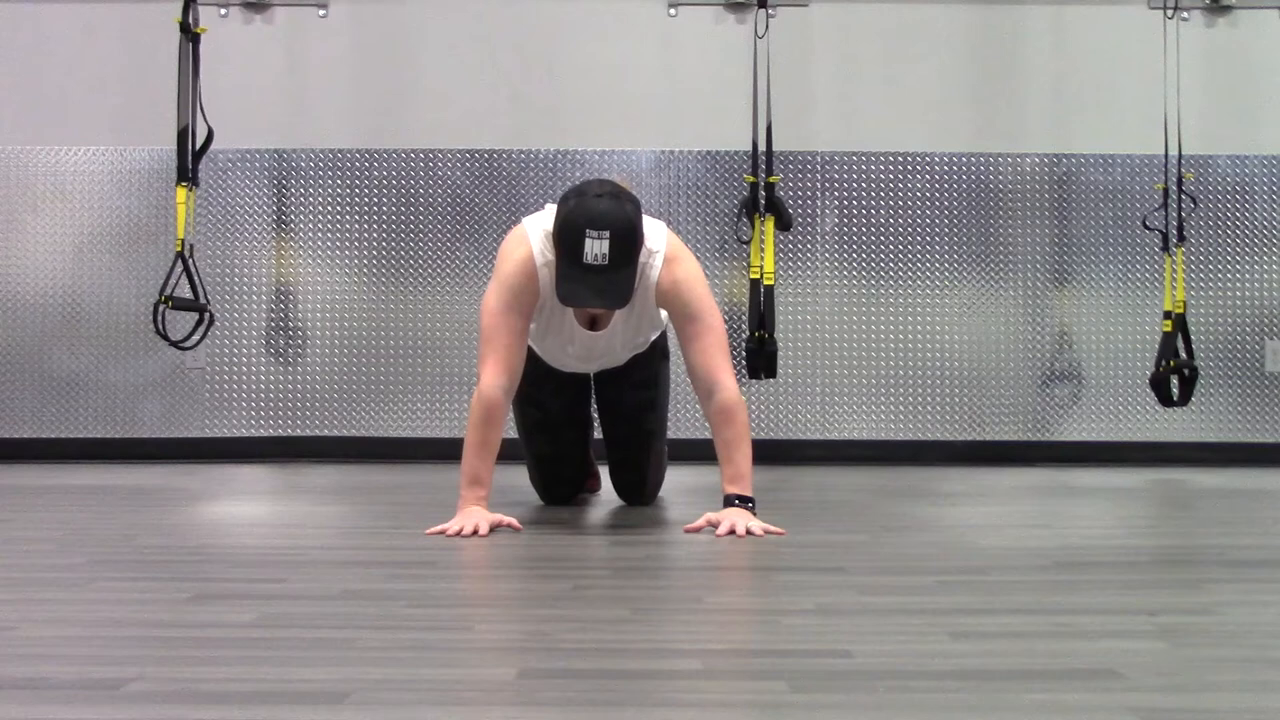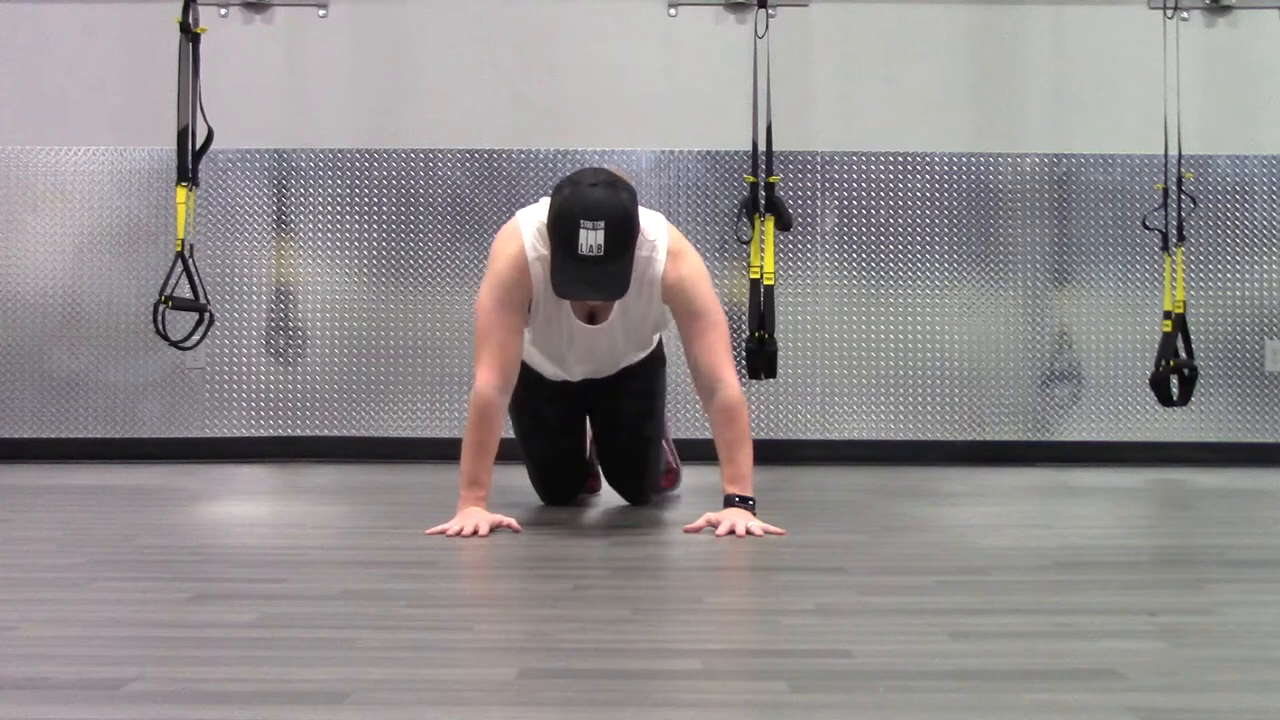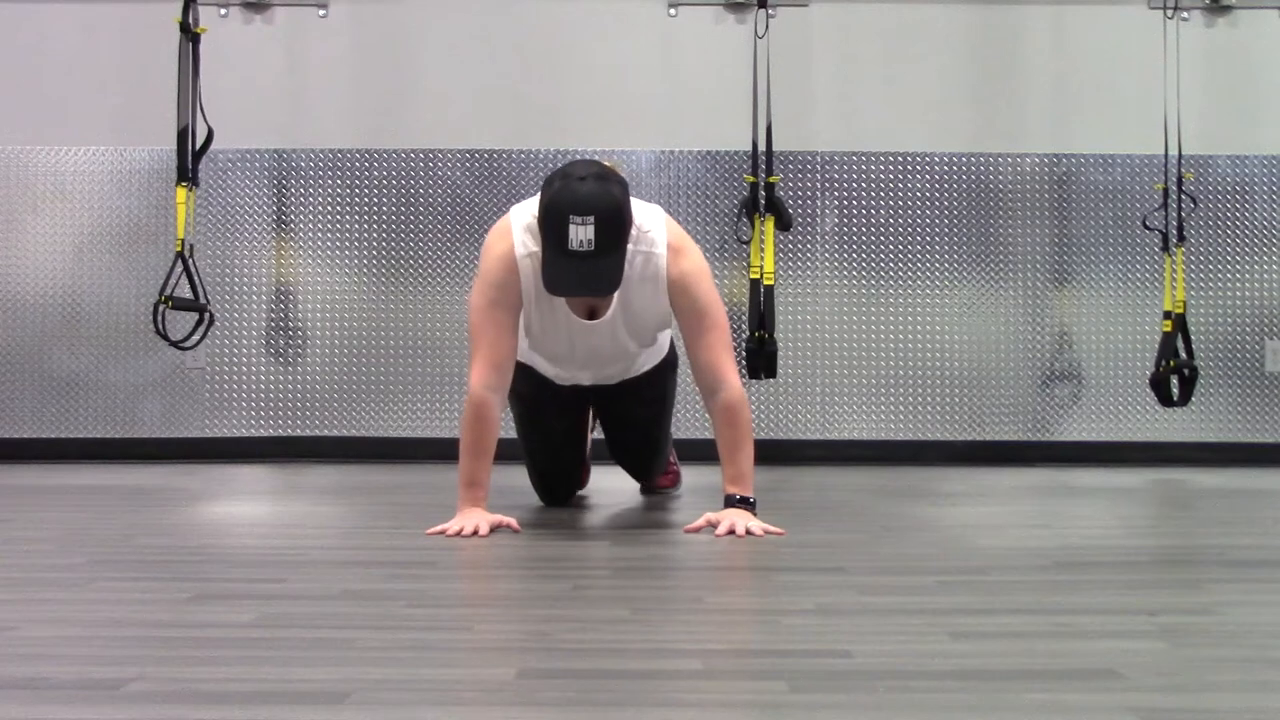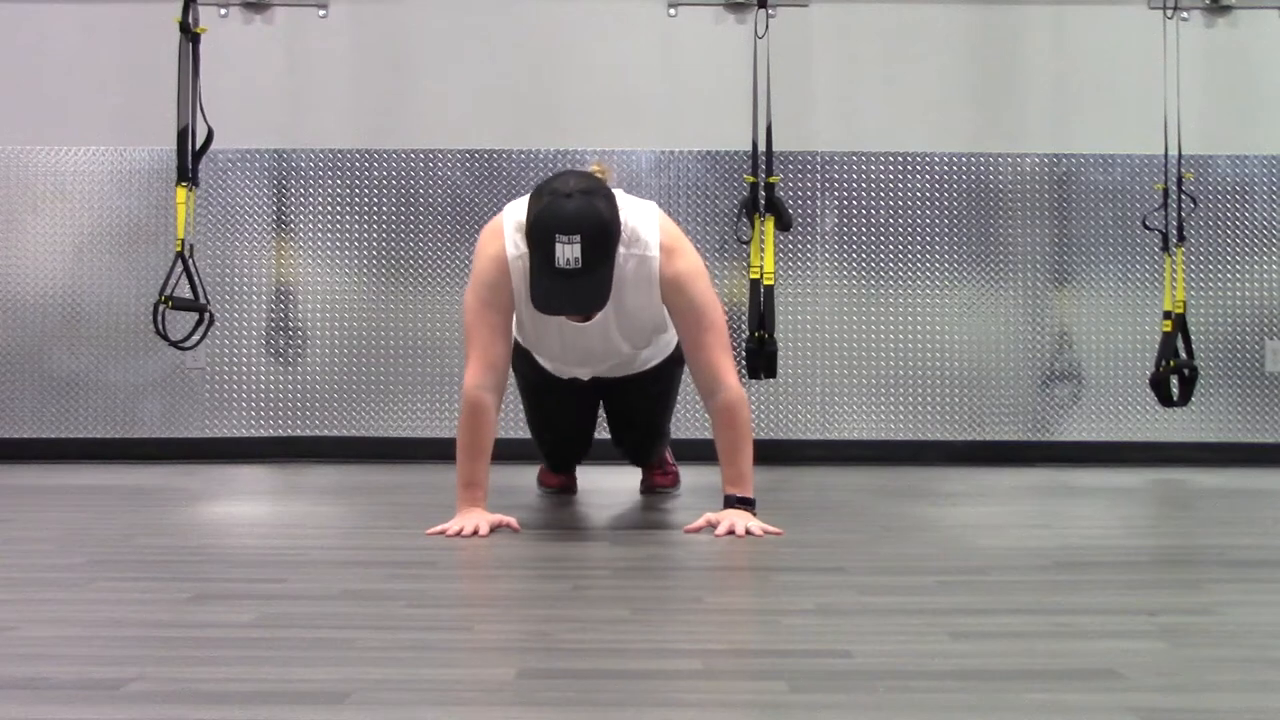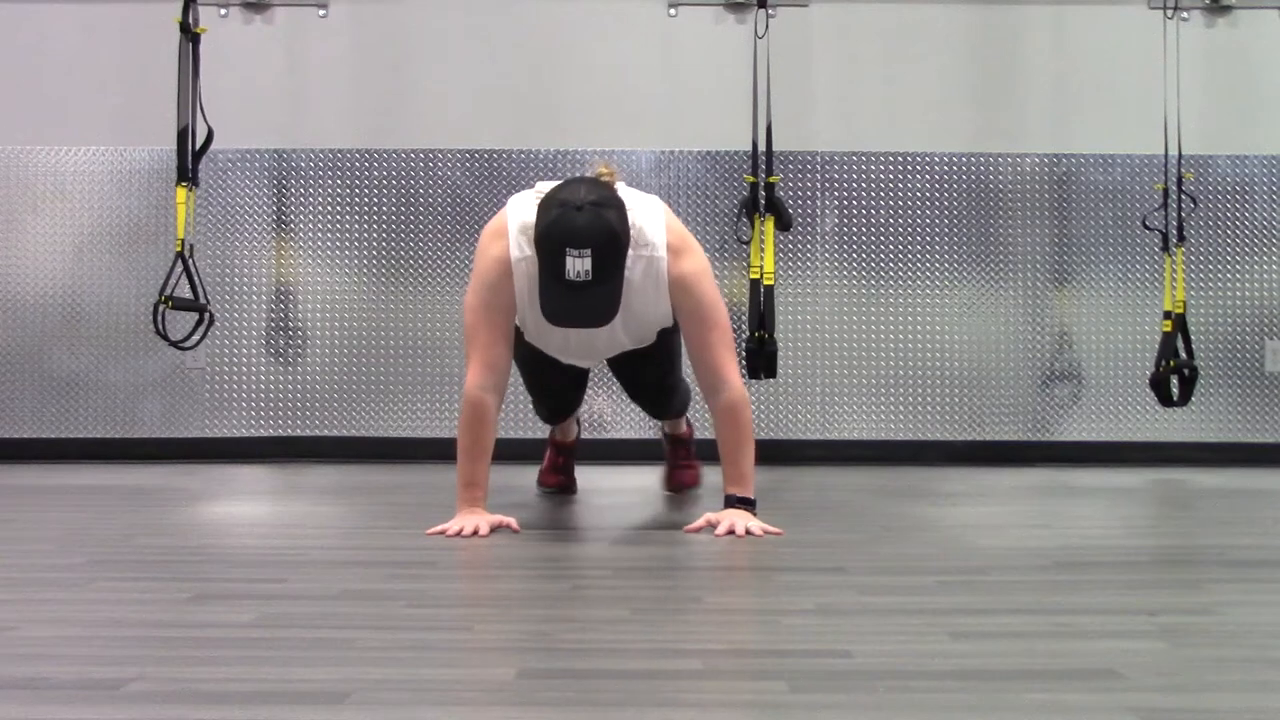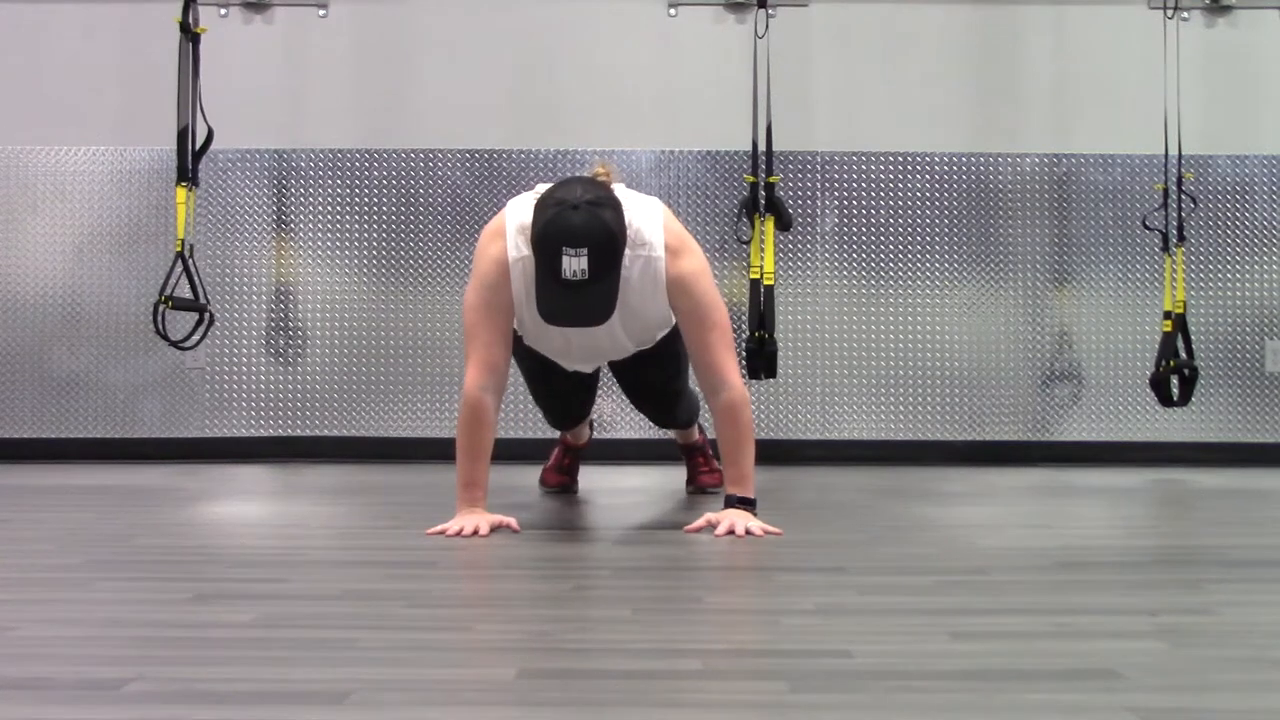
dt=0.3s
person 1, frame 1
left shoulder: (669, 261)
right shoulder: (525, 253)
left elbow: (720, 387)
right elbow: (493, 384)
left wrist: (739, 501)
right wrist: (472, 502)
left hip: (634, 352)
right hip: (544, 356)
left knee: (639, 491)
right knee: (557, 490)
right ankle: (576, 453)
person 1, frame 2
left shoulder: (671, 256)
right shoulder: (517, 248)
left elbow: (721, 384)
right elbow: (492, 384)
left wrist: (739, 501)
right wrist: (472, 503)
left hip: (628, 363)
right hip: (540, 365)
left knee: (638, 490)
right knee: (558, 492)
left ankle: (656, 440)
right ankle: (581, 445)
person 1, frame 3
left shoulder: (671, 251)
right shoulder: (509, 244)
left elbow: (723, 385)
right elbow: (486, 385)
left wrist: (739, 502)
right wrist: (472, 505)
left hip: (639, 364)
right hip: (543, 368)
left knee: (646, 467)
right knee: (556, 492)
left ankle: (659, 452)
right ankle: (576, 443)
person 1, frame 4
left shoulder: (665, 249)
right shoulder: (501, 244)
left elbow: (721, 384)
right elbow: (481, 384)
left wrist: (739, 503)
right wrist: (471, 504)
left knee: (640, 446)
right knee: (559, 454)
left ankle: (656, 454)
right ankle: (564, 456)
person 1, frame 5
left shoulder: (671, 247)
right shoulder: (504, 242)
left elbow: (724, 383)
right elbow: (482, 384)
left wrist: (740, 502)
right wrist: (471, 506)
left ankle: (677, 432)
right ankle: (563, 439)
person 1, frame 6
left shoulder: (669, 248)
right shoulder: (503, 244)
left elbow: (725, 383)
right elbow: (481, 384)
left wrist: (740, 502)
right wrist: (471, 505)
left ankle: (692, 441)
right ankle: (574, 439)
